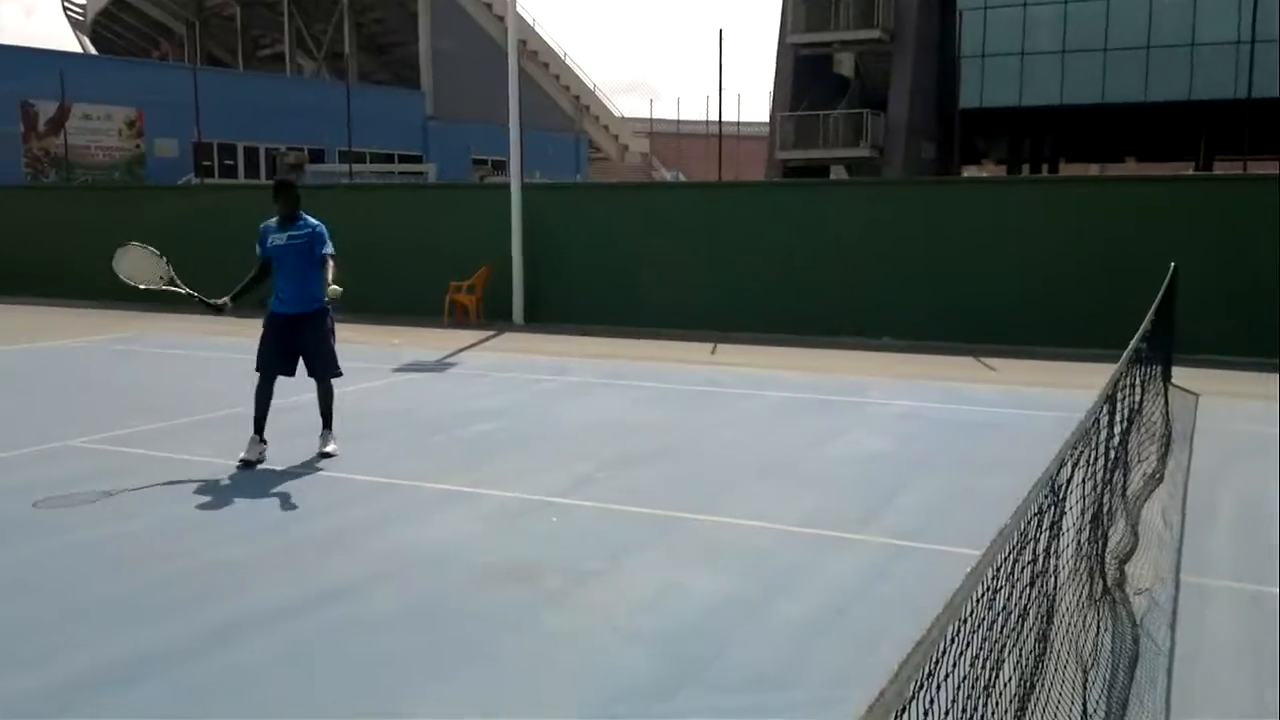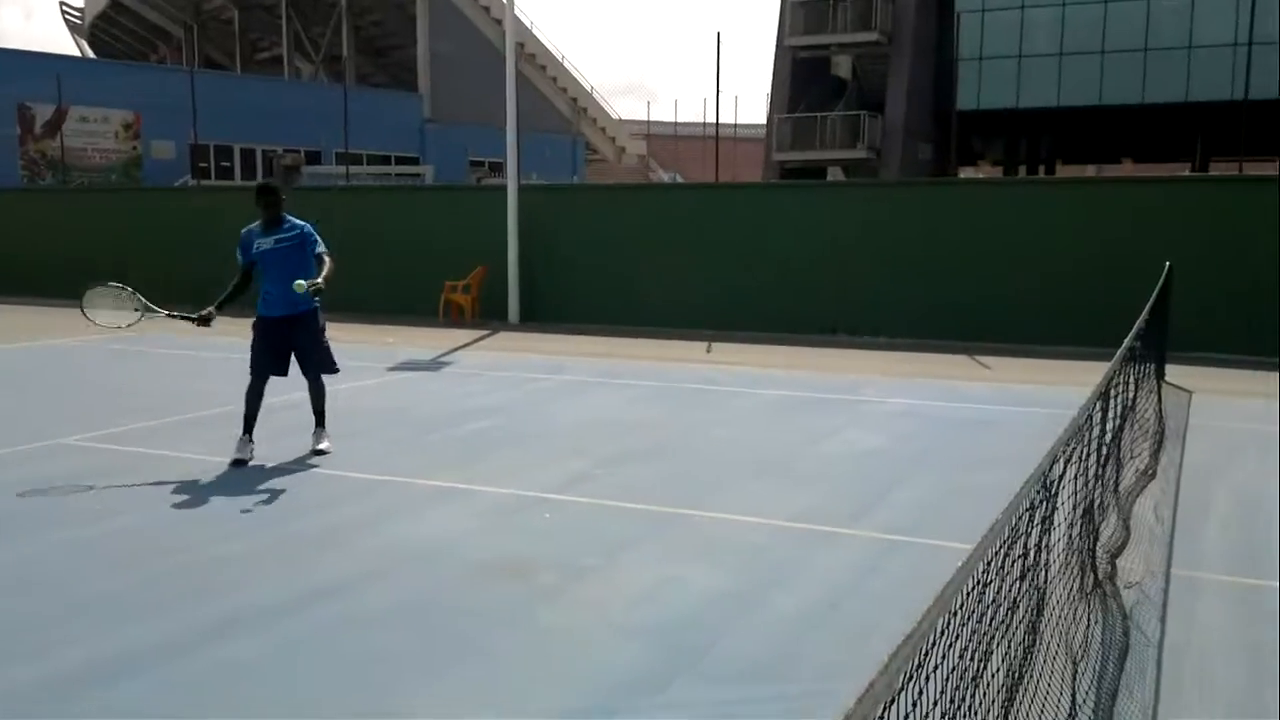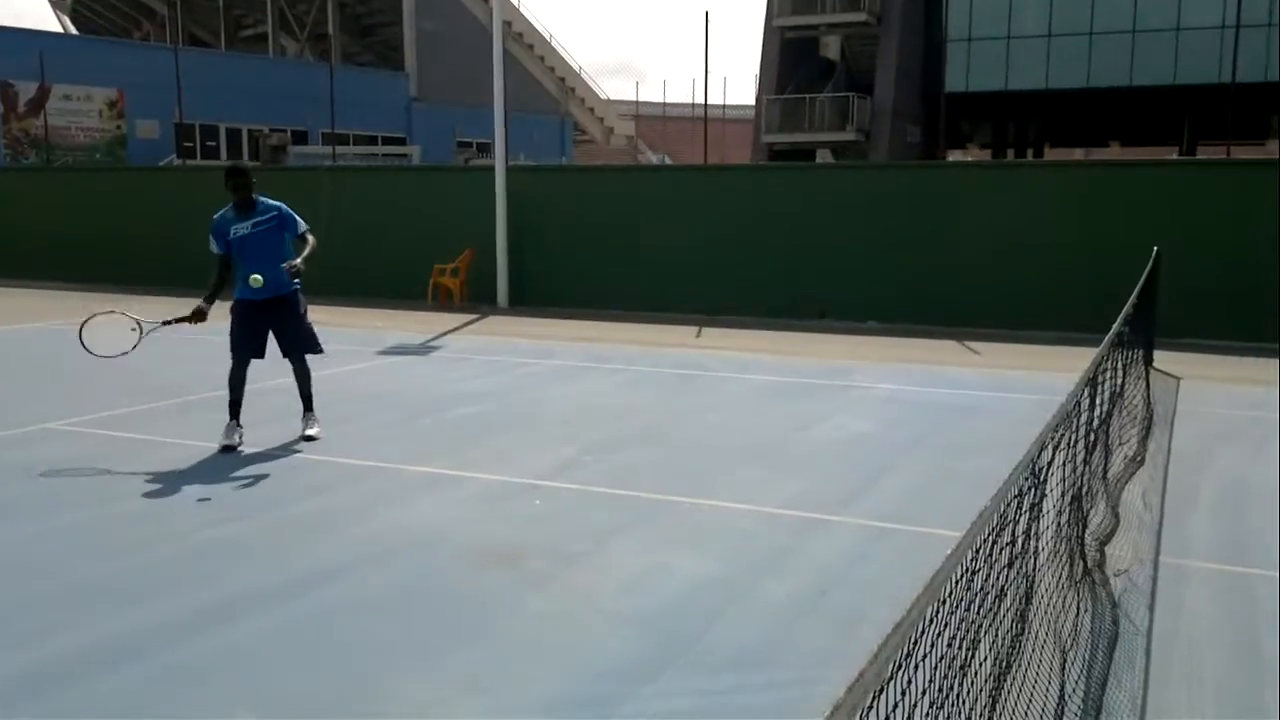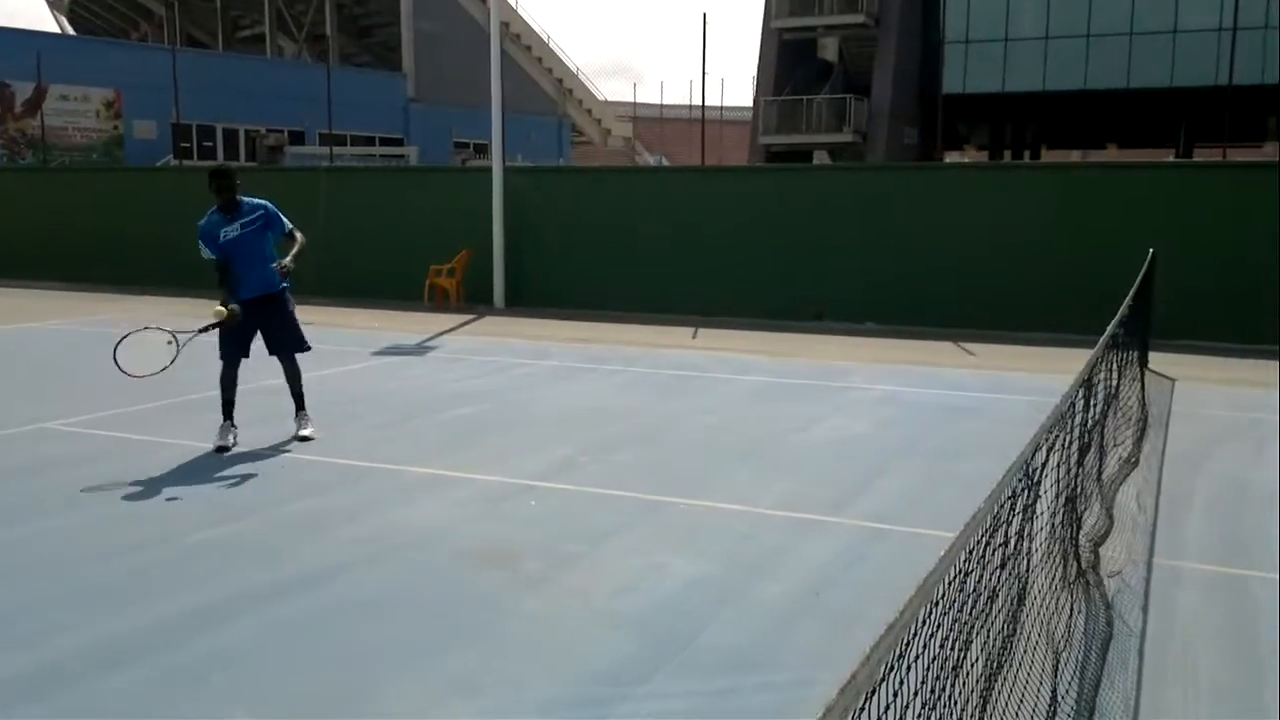
dt=0.1s
person 1, frame 1
left shoulder: (314, 229)
right shoulder: (266, 230)
left elbow: (328, 261)
right elbow: (261, 271)
left wrist: (330, 284)
right wrist: (231, 298)
left hip: (313, 314)
right hip: (279, 314)
left knee: (322, 375)
right knee: (266, 375)
left ankle: (327, 433)
right ankle: (257, 439)
person 1, frame 2
left shoulder: (301, 230)
right shoulder: (249, 237)
left elbow: (326, 260)
right elbow: (244, 278)
left wrist: (320, 280)
right wrist: (216, 308)
left hip: (305, 313)
right hip: (269, 316)
left knee: (314, 373)
right knee: (259, 376)
left ankle: (320, 431)
right ankle: (246, 439)
person 1, frame 3
left shoulder: (277, 211)
right shoulder: (221, 223)
left elbow: (307, 237)
right elbow: (224, 267)
left wrist: (299, 260)
right wrist: (208, 301)
left hip: (284, 294)
right hip: (247, 299)
left knee: (297, 356)
right knee: (240, 360)
left ankle: (309, 415)
right ankle: (233, 424)
person 1, frame 4
left shoulder: (262, 209)
right shoulder: (208, 227)
left elbow: (296, 236)
right elbow: (222, 272)
left wrist: (289, 258)
right wrist: (230, 303)
left hip: (274, 292)
right hip: (240, 299)
left knee: (287, 354)
right knee: (231, 360)
left ankle: (301, 415)
right ankle: (228, 424)
